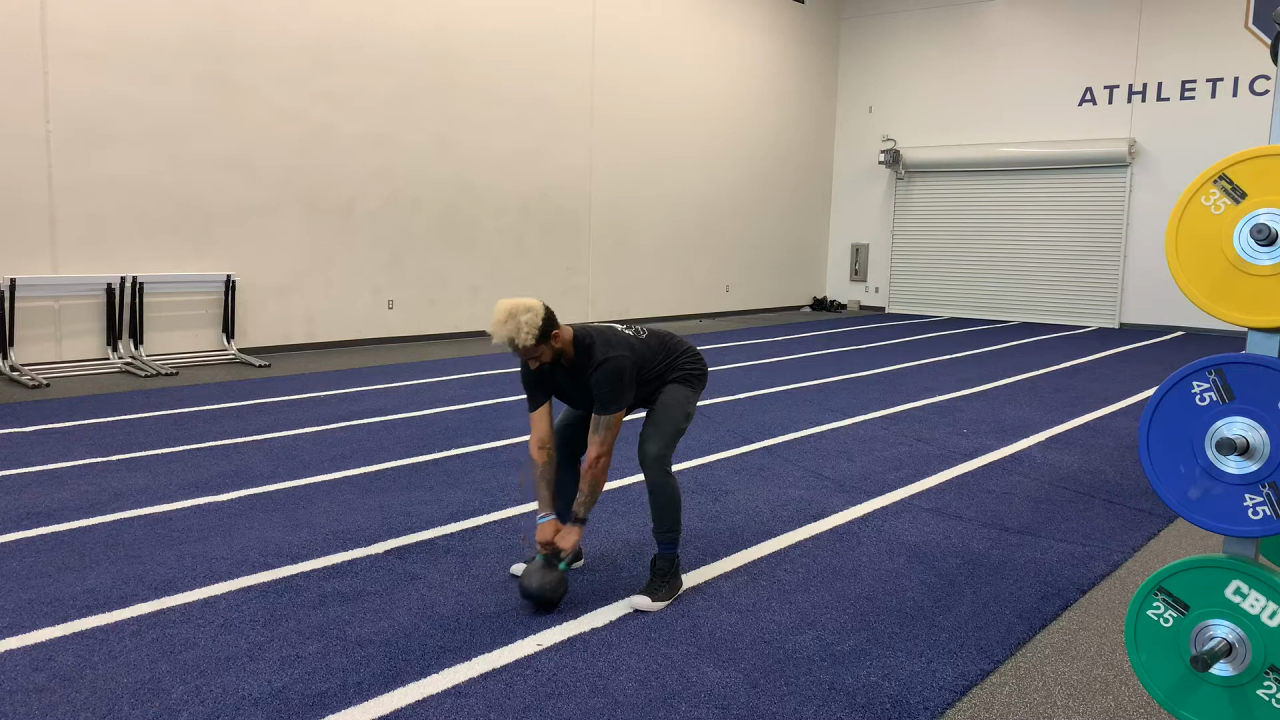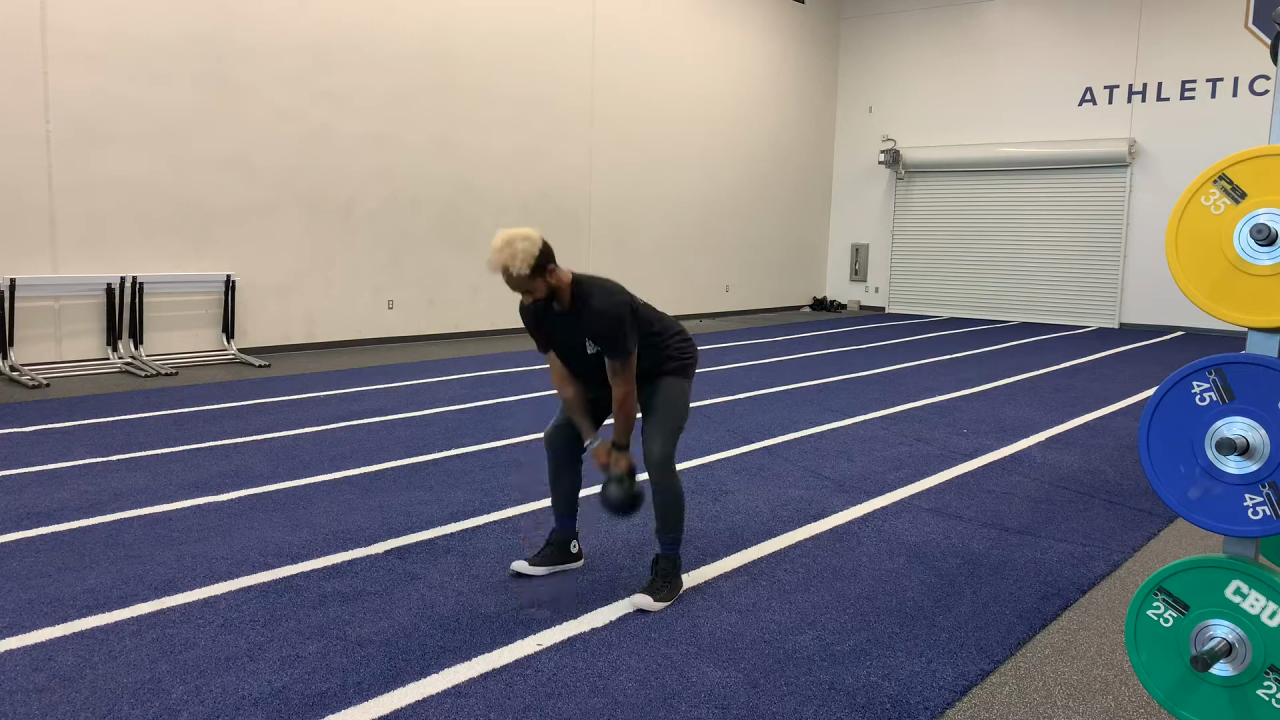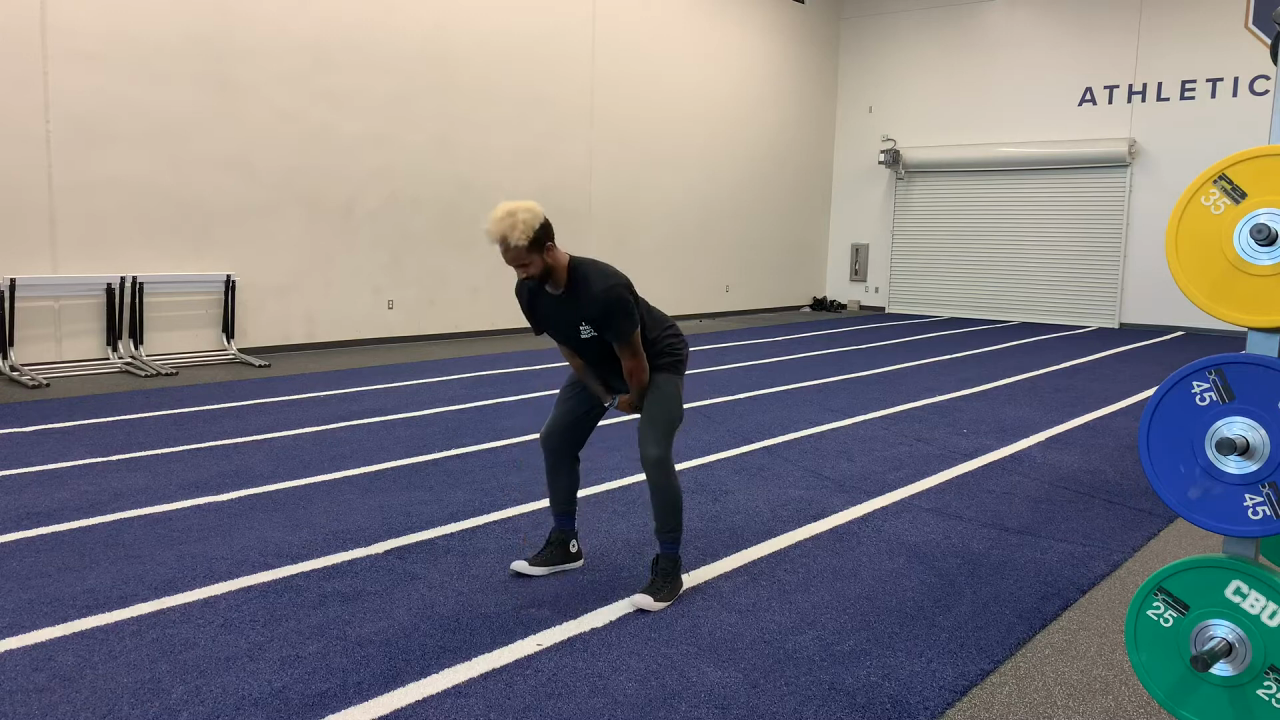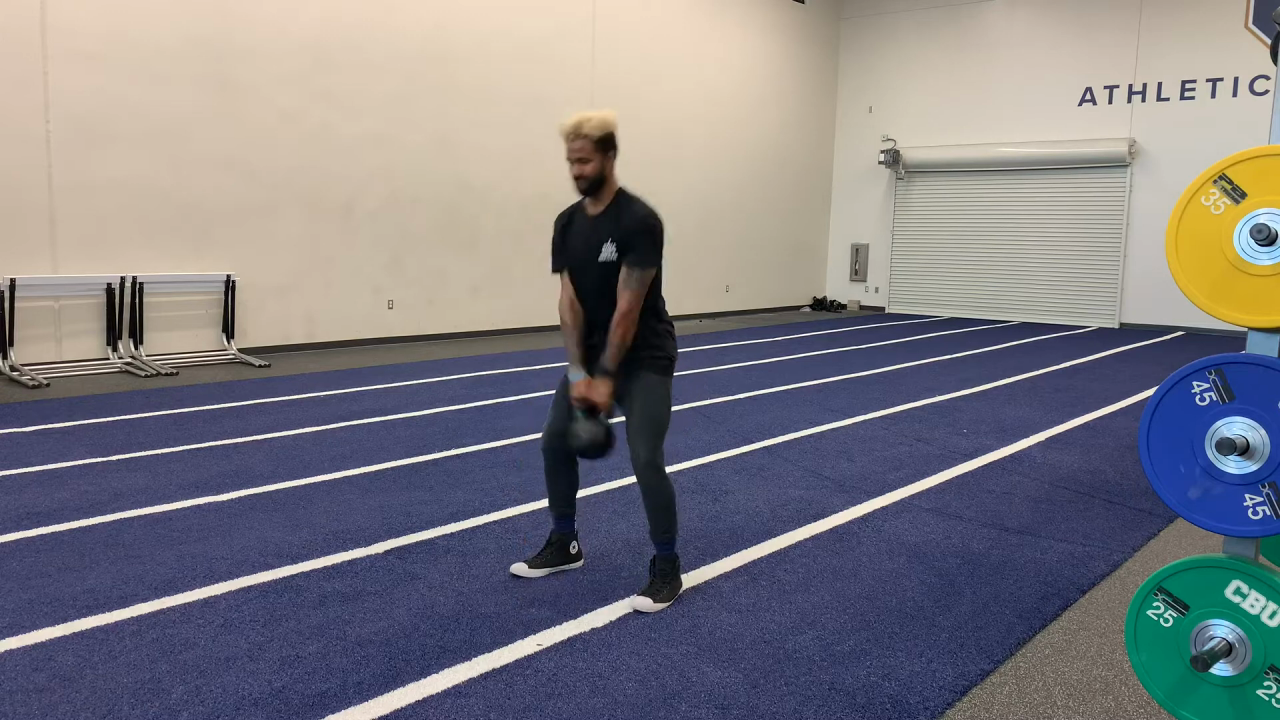
dt=0.3s
person 1, frame 1
left shoulder: (608, 360)
right shoulder: (536, 362)
left elbow: (599, 454)
right elbow: (541, 444)
left wrist: (577, 522)
right wrist: (545, 516)
left hip: (678, 375)
right hip: (633, 376)
left knee: (652, 455)
right knee: (562, 440)
left ankle: (667, 568)
right ankle: (567, 549)
person 1, frame 2
left shoulder: (606, 306)
right shoulder: (534, 310)
left elbow: (624, 389)
right elbow: (563, 378)
left wrist: (621, 447)
right wrist: (593, 440)
left hip: (666, 365)
left knee: (656, 456)
right knee: (559, 440)
left ankle: (669, 567)
right ankle: (564, 543)
person 1, frame 3
left shoulder: (603, 289)
right shoulder: (529, 291)
left elbow: (635, 362)
right elbow: (571, 352)
left wrist: (636, 403)
right wrist: (608, 398)
left hip: (657, 362)
right hip: (599, 363)
left knee: (654, 455)
right knee: (555, 439)
left ankle: (668, 567)
right ankle: (564, 543)
person 1, frame 4
left shoulder: (638, 221)
right shoulder: (567, 222)
left elbow: (630, 307)
right elbow: (570, 299)
left wrist: (608, 376)
right wrist: (577, 370)
left hip: (644, 360)
right hip: (590, 356)
left knee: (645, 459)
right knee: (555, 443)
left ankle: (667, 568)
right ankle: (564, 544)
